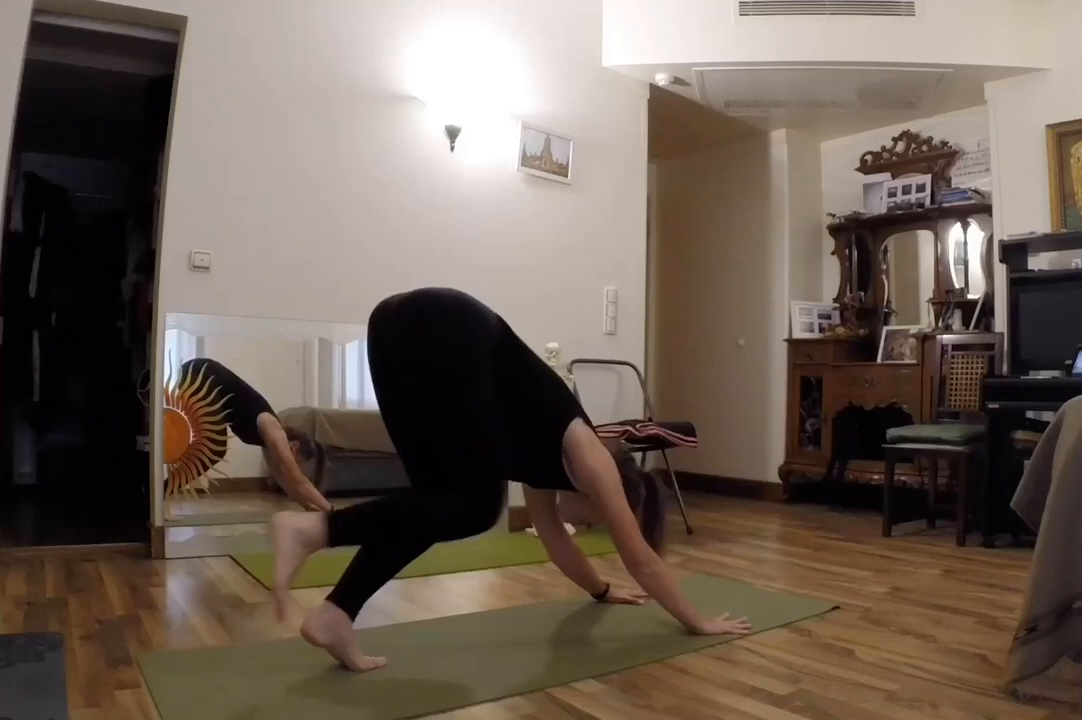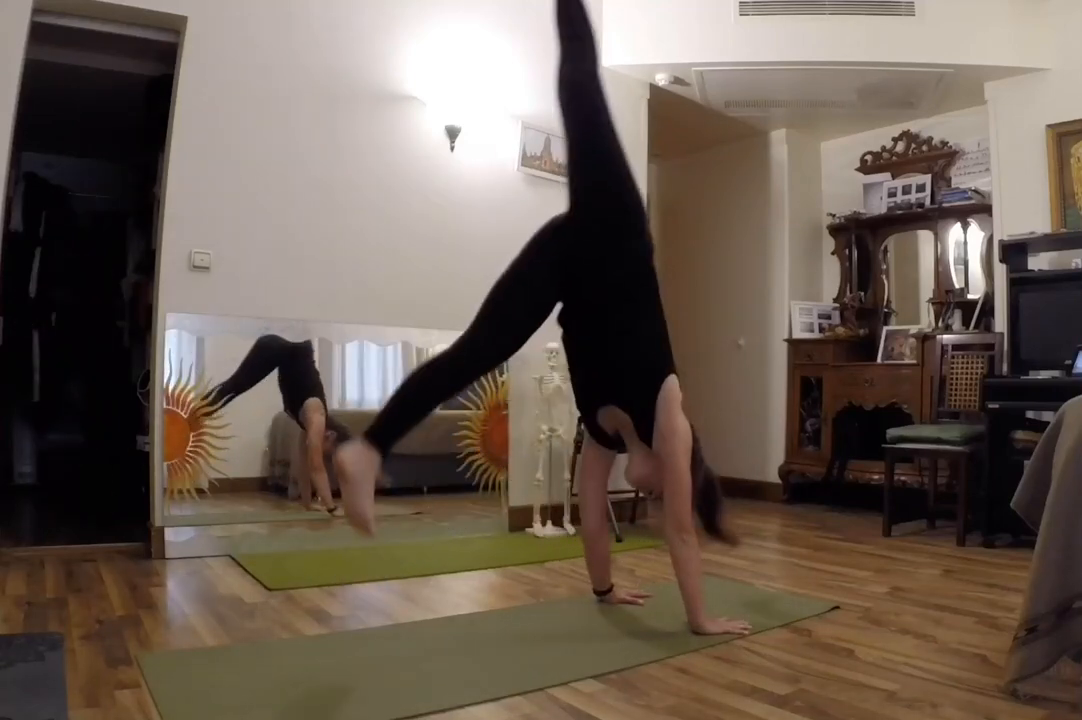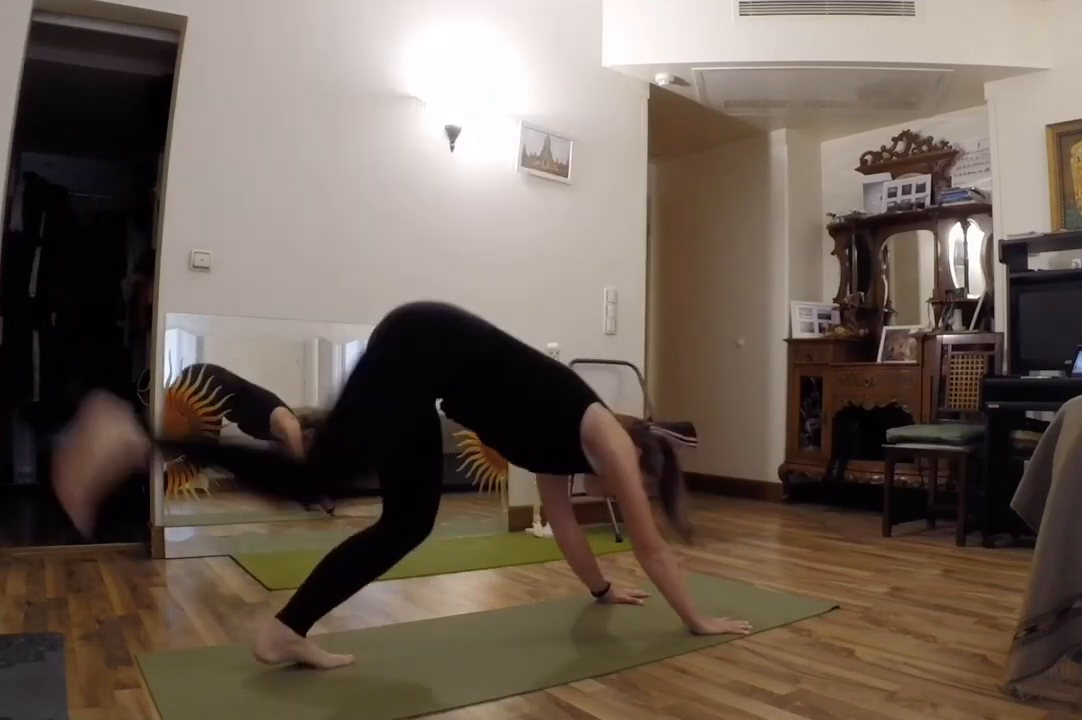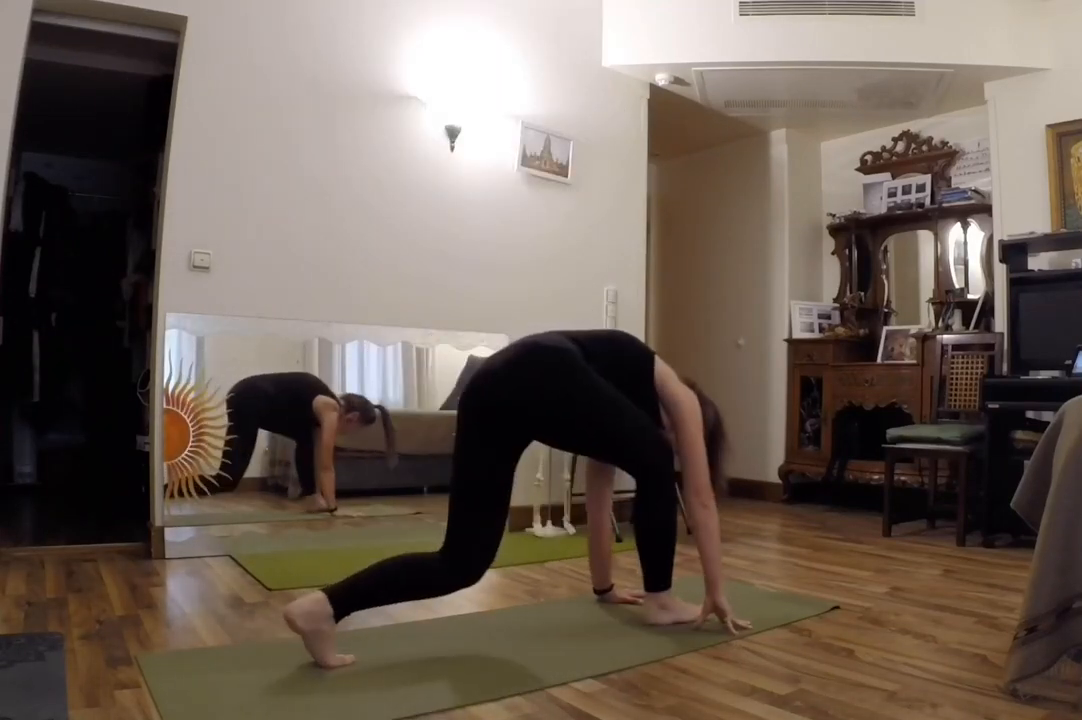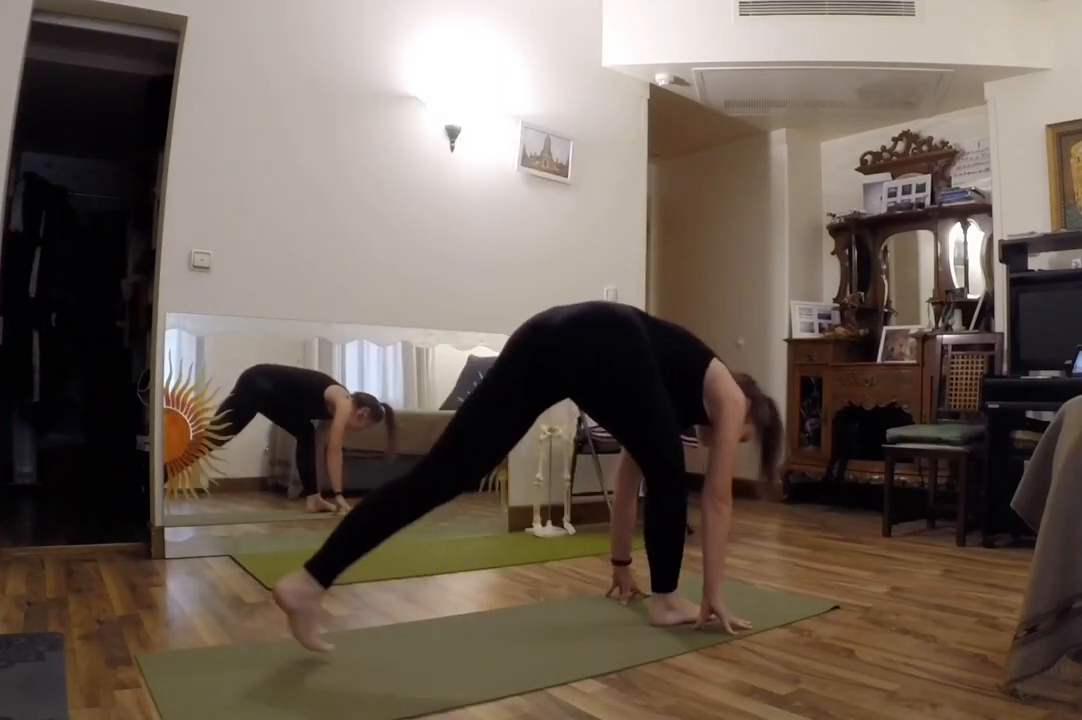
dt=1s
person 1, frame 1
left shoulder: (556, 457)
right shoulder: (589, 457)
left elbow: (554, 536)
right elbow: (641, 558)
left wrist: (602, 589)
right wrist: (699, 620)
left hip: (404, 323)
right hip: (441, 331)
left knee: (444, 500)
right knee: (477, 506)
left ankle: (335, 614)
right ankle: (312, 528)
person 1, frame 2
left shoulder: (607, 425)
right shoulder: (670, 425)
left elbow: (592, 513)
right elbow: (679, 532)
left wrist: (604, 588)
right wrist: (701, 622)
left hip: (573, 251)
right hip: (605, 242)
left knee: (475, 352)
right knee: (584, 98)
person 1, frame 3
left shoulder: (556, 442)
right shoulder: (606, 435)
left elbow: (562, 519)
right elbow: (650, 544)
left wrist: (603, 588)
right wrist: (698, 621)
left hip: (422, 345)
right hip: (428, 345)
left knee: (409, 522)
right knee: (314, 473)
left ankle: (288, 629)
right ankle: (126, 436)
person 1, frame 4
left shoulder: (619, 426)
right shoulder: (679, 398)
left elbow: (598, 500)
right elbow: (700, 498)
left wrist: (604, 586)
right wrist: (716, 593)
left hip: (488, 386)
right hip: (547, 378)
left knee: (461, 563)
right knee: (653, 468)
left ankle: (323, 606)
right ankle: (660, 600)
person 1, frame 5
left shoulder: (688, 395)
right shoulder: (729, 396)
left elbow: (628, 483)
right elbow: (717, 500)
left wrist: (620, 565)
right wrist: (714, 596)
left hip: (546, 333)
right hip: (601, 345)
left knee: (442, 473)
right knee: (668, 474)
left ankle: (309, 583)
right ankle: (666, 602)
